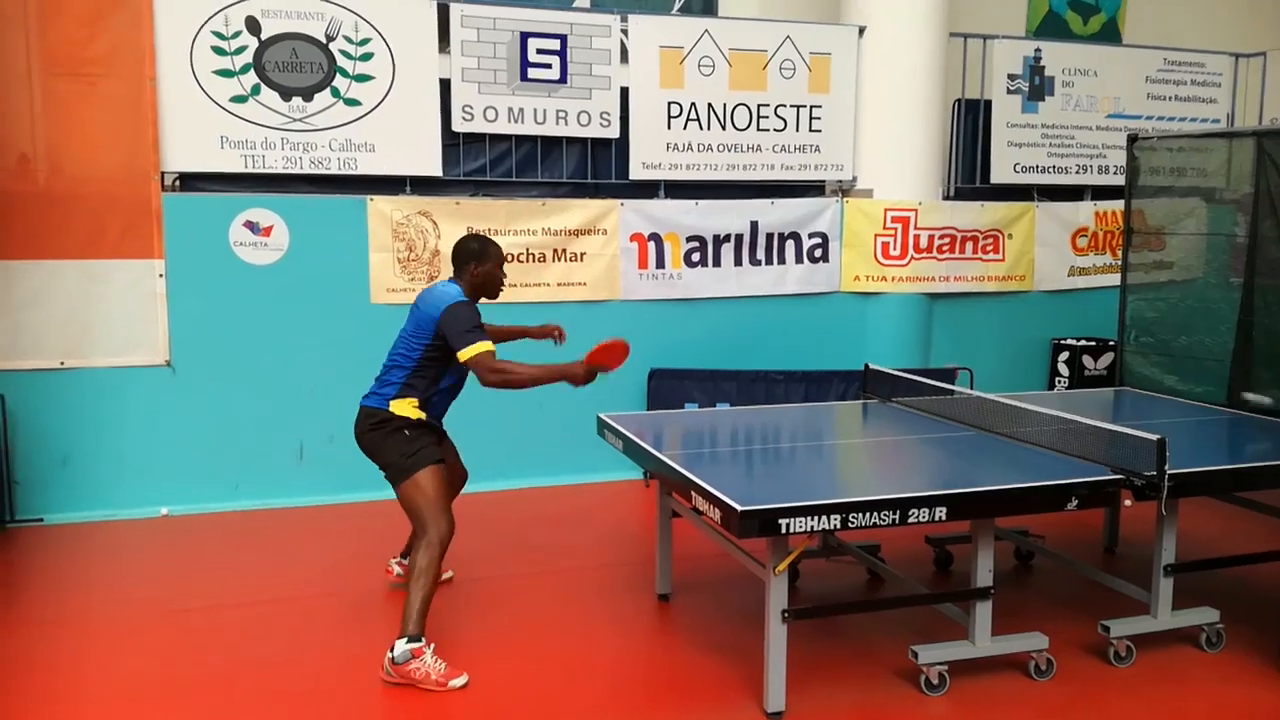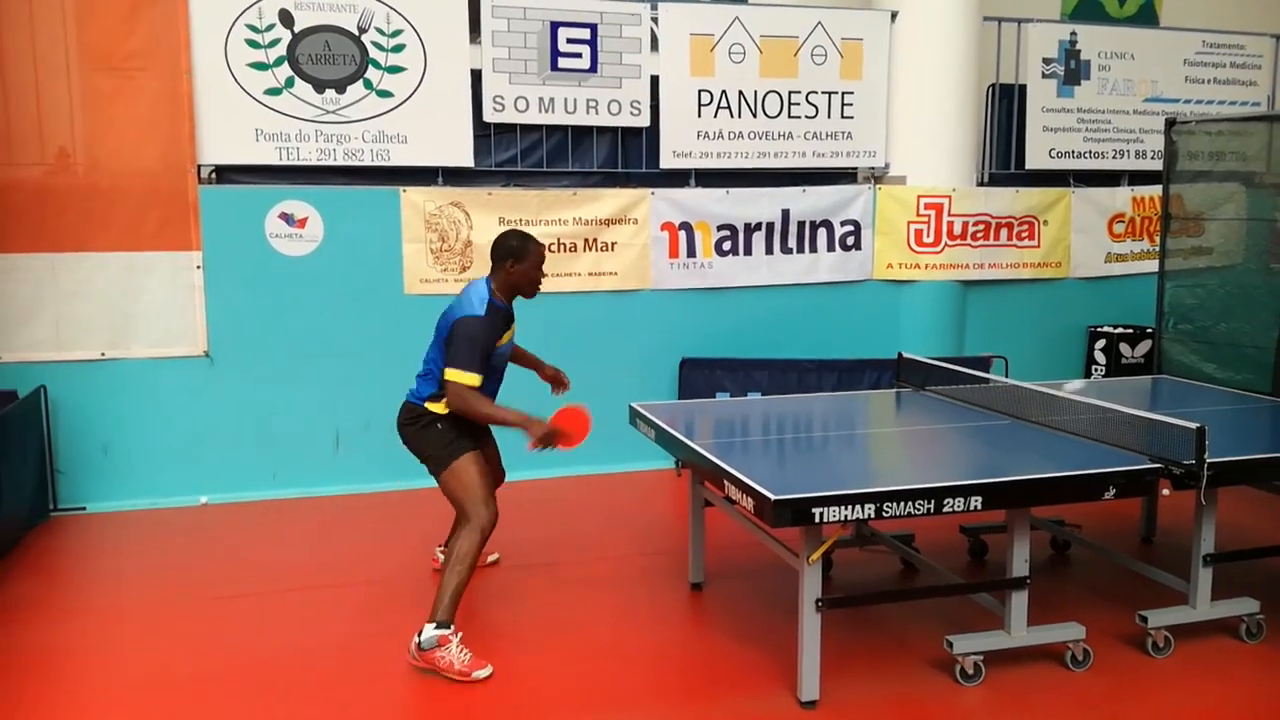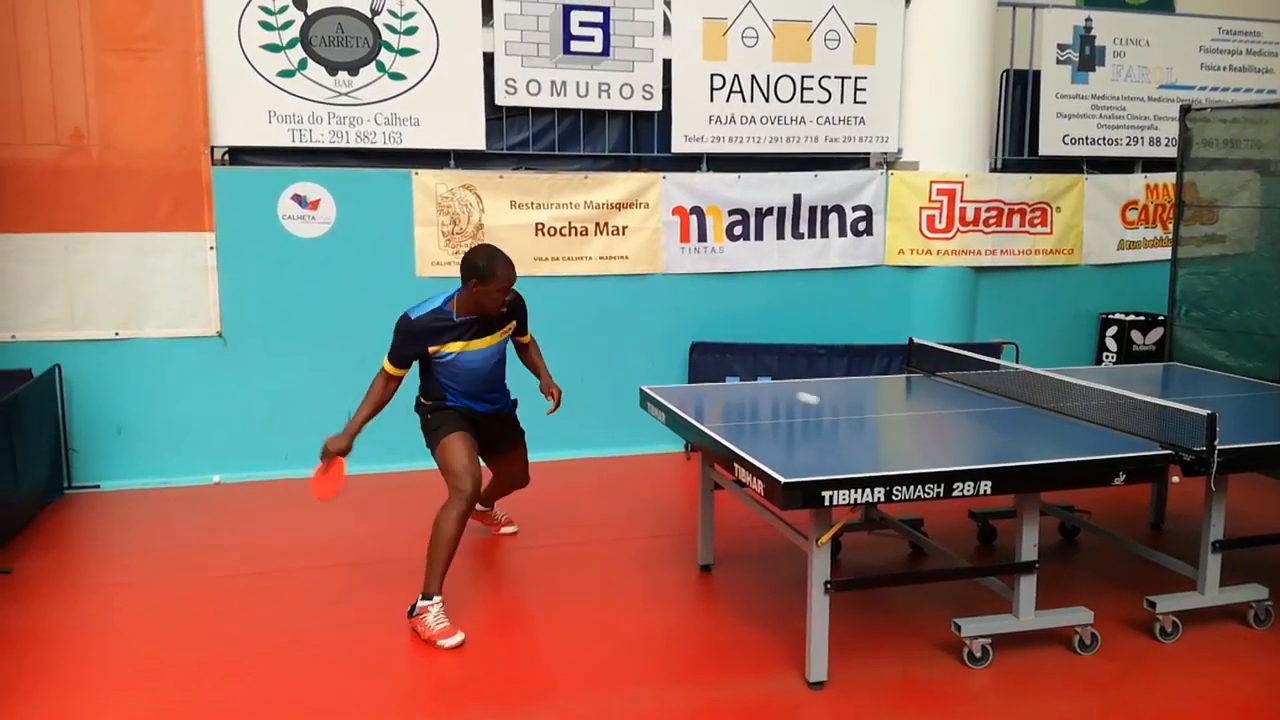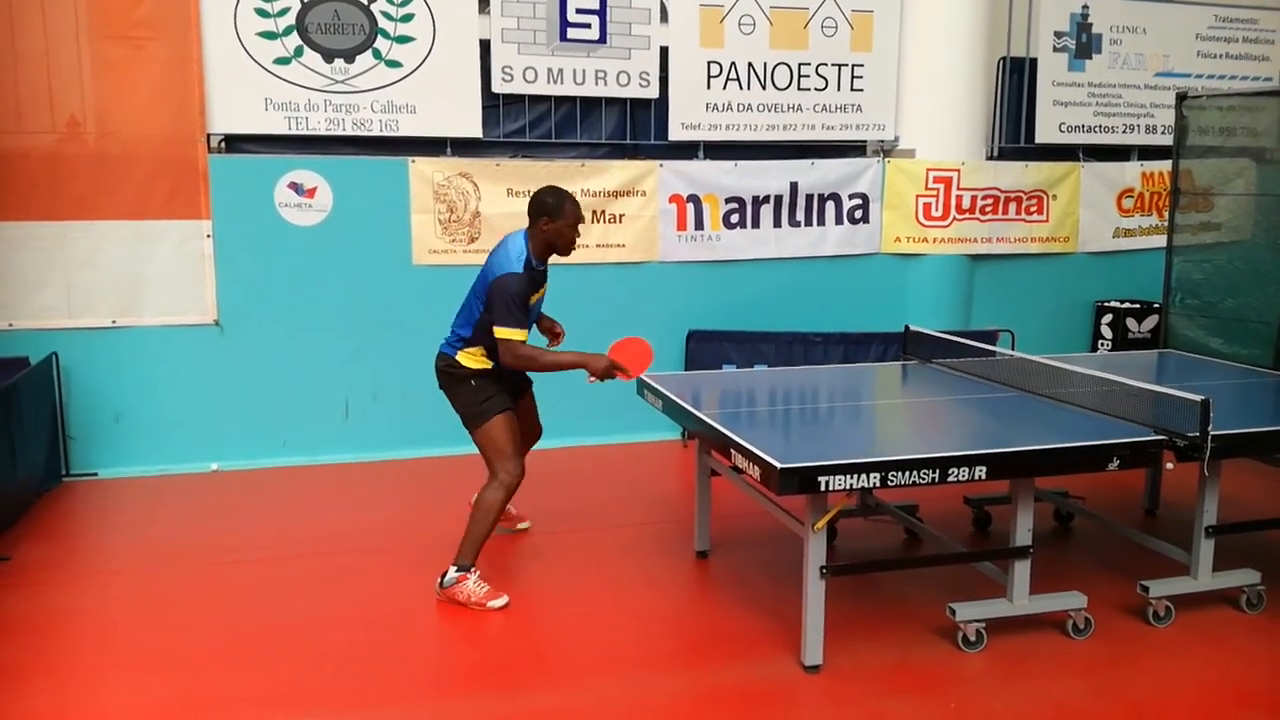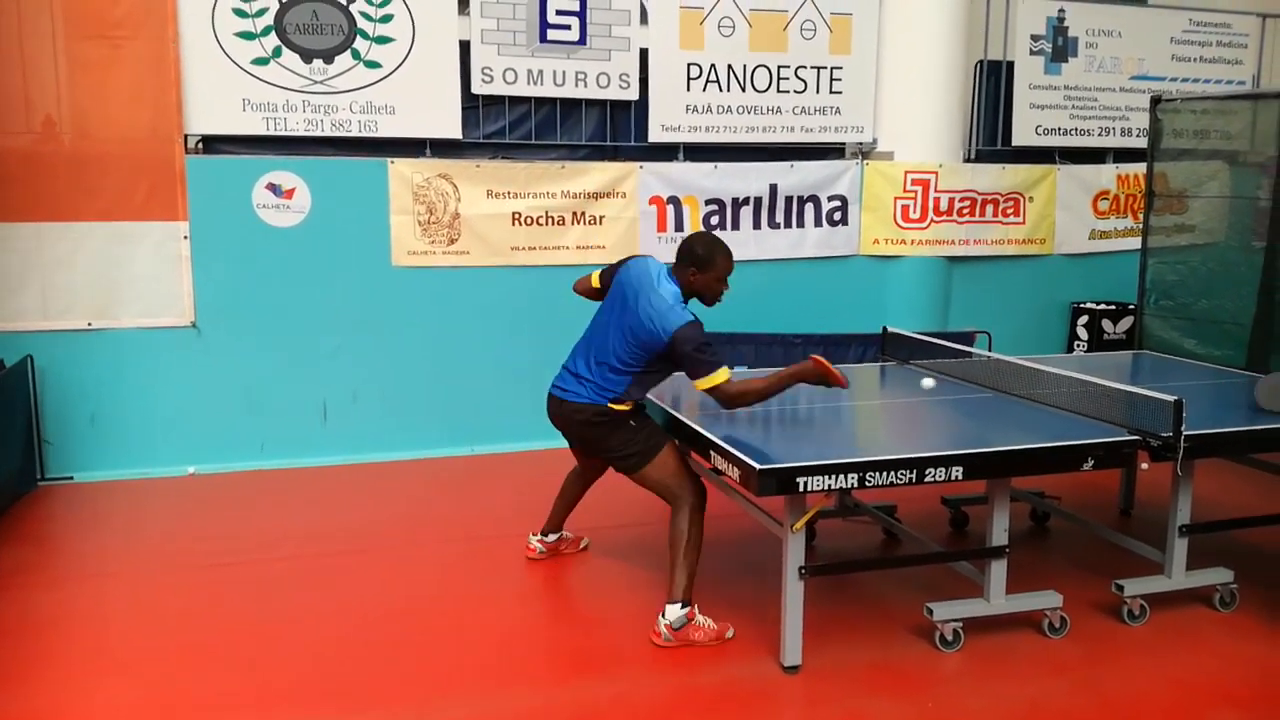
dt=1s
person 1, frame 1
left shoulder: (447, 295)
right shoulder: (456, 308)
left elbow: (476, 342)
right elbow: (489, 372)
left wrist: (532, 332)
right wrist: (565, 372)
left hip: (411, 417)
right hip: (391, 423)
left knee: (453, 478)
right knee: (438, 530)
left ankle: (406, 563)
right ankle: (409, 650)
person 1, frame 2
left shoulder: (496, 298)
right shoulder: (475, 318)
right elbow: (461, 396)
left wrist: (540, 368)
right wrist: (529, 423)
left hip: (462, 416)
right hip: (438, 419)
left knee: (493, 479)
right knee: (481, 517)
left ankle: (452, 550)
right ankle: (436, 637)
person 1, frame 3
left shoulder: (513, 307)
right shoulder: (420, 324)
left elbow: (526, 345)
right elbow: (388, 377)
left wrist: (546, 379)
right wrist: (349, 431)
left hip: (498, 410)
right hip: (446, 412)
left knee: (517, 479)
right knee: (463, 491)
left ankle: (484, 507)
right ankle: (426, 606)
person 1, frame 4
left shoulder: (524, 245)
right shoulder: (514, 275)
right elbow: (515, 355)
left wrist: (541, 320)
right wrist: (583, 361)
left hip: (491, 363)
right hip: (469, 370)
left knee: (528, 433)
right knee: (507, 472)
left ankle: (495, 508)
right ankle: (457, 576)
person 1, frame 5
left shoulder: (639, 266)
right shoulder: (680, 326)
left elbow: (591, 287)
right elbow: (729, 394)
right wrist: (797, 374)
left hip: (562, 398)
right hip: (601, 414)
left knee: (596, 461)
right knee: (688, 497)
left ankle: (549, 537)
right ankle: (676, 618)
